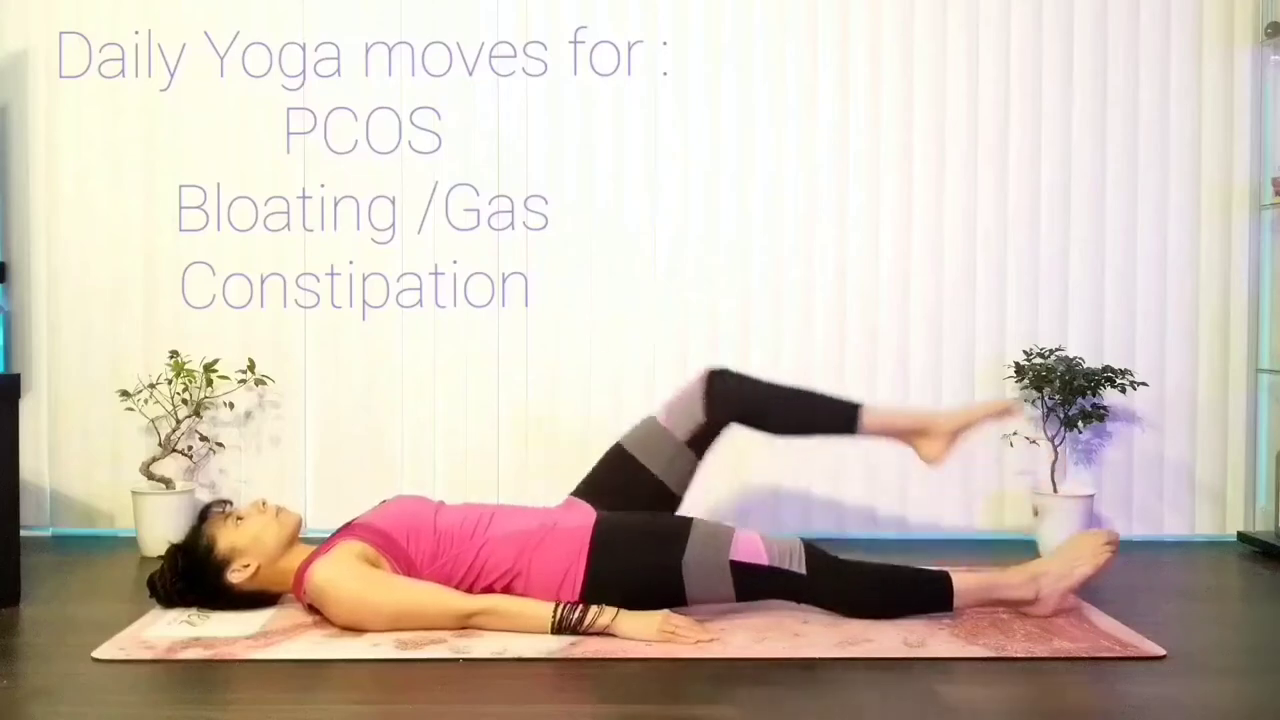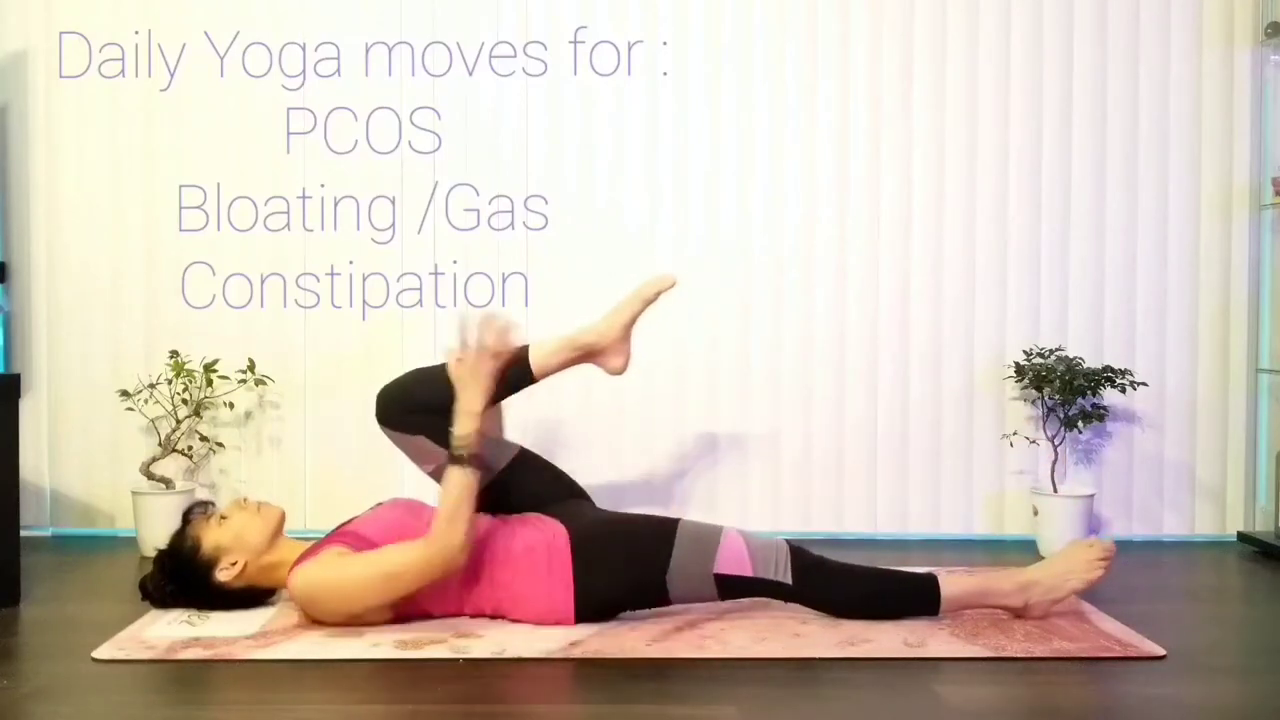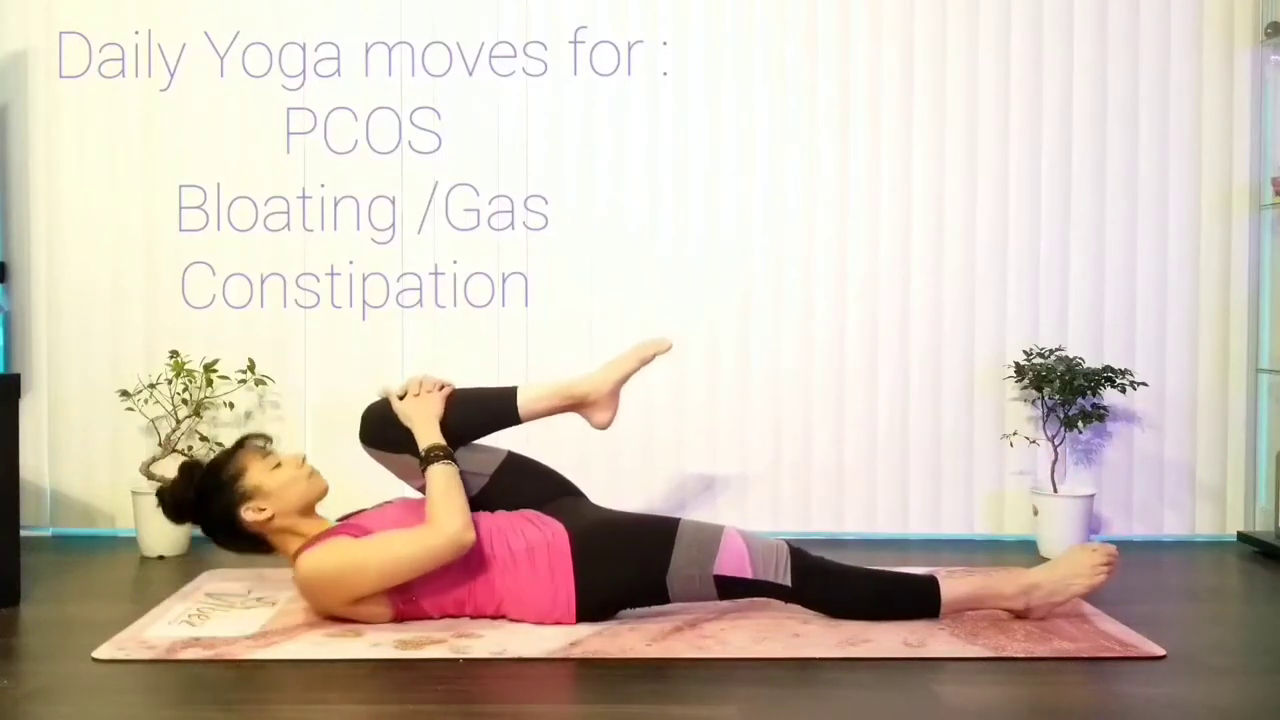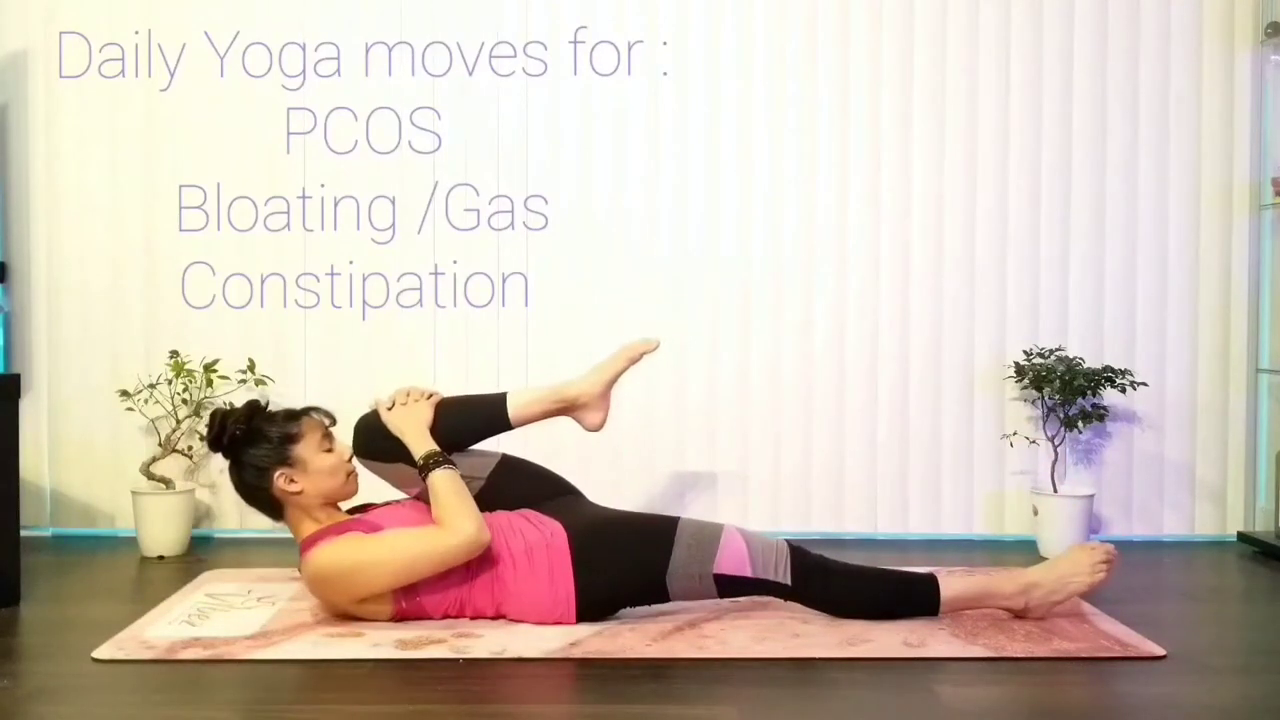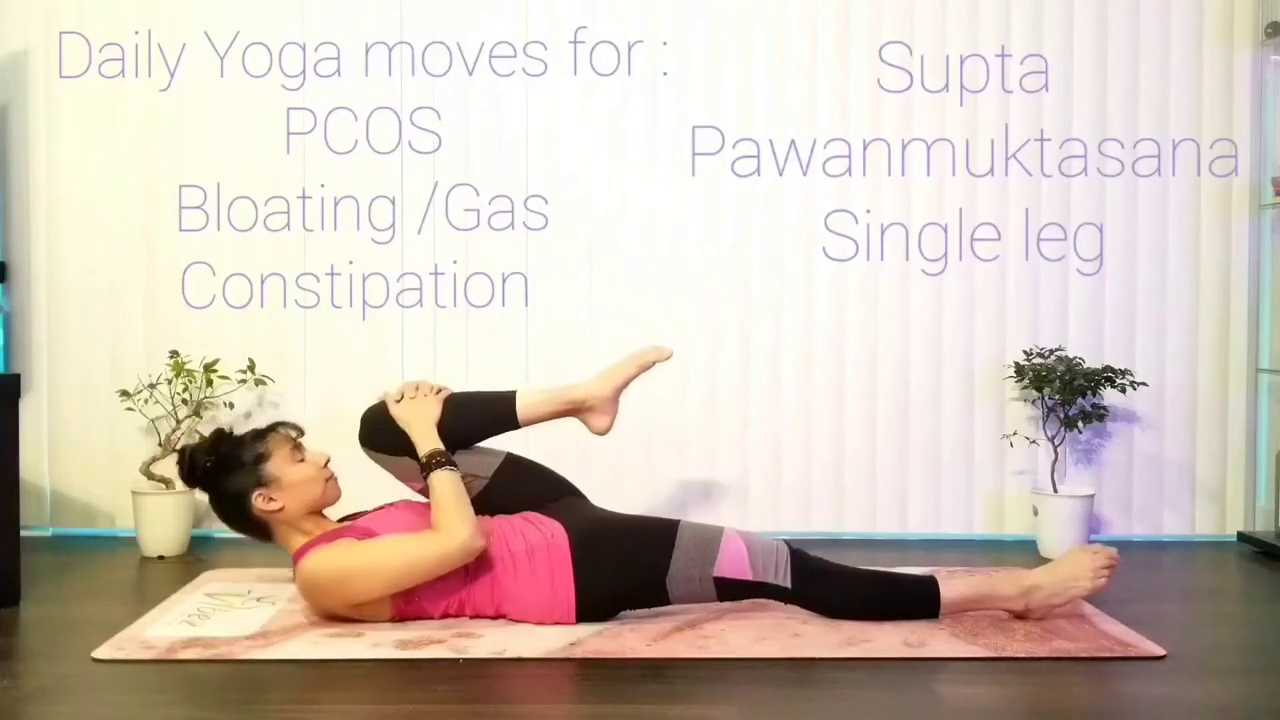
dt=1s
person 1, frame 1
left shoulder: (336, 552)
right shoulder: (331, 587)
right elbow: (470, 610)
right wrist: (615, 621)
left hip: (577, 529)
right hip: (587, 565)
left knee: (713, 394)
right knee: (801, 569)
left ankle: (909, 425)
right ankle: (1018, 586)
person 1, frame 2
left shoulder: (325, 556)
right shoulder: (318, 591)
right elbow: (454, 549)
left wrist: (459, 395)
right wrist: (475, 406)
left hip: (556, 532)
right hip: (570, 575)
left knee: (406, 404)
right knee: (790, 573)
left ankle: (584, 345)
right ankle: (1011, 588)
person 1, frame 3
left shoulder: (336, 542)
right shoulder: (321, 572)
left elbow: (440, 522)
right elbow: (455, 536)
left wrist: (417, 423)
right wrist: (431, 434)
left hip: (555, 531)
right hip: (571, 572)
left knee: (384, 420)
right knee: (783, 572)
left ankle: (579, 392)
right ankle: (1010, 589)
person 1, frame 4
left shoulder: (342, 531)
right shoulder: (331, 568)
left elbow: (409, 485)
right elbow: (467, 539)
left wrist: (406, 435)
right wrist: (424, 446)
left hip: (557, 532)
right hip: (570, 570)
right knee: (783, 568)
right ankle: (1009, 589)
person 1, frame 5
left shoulder: (332, 540)
right shoulder: (324, 574)
right elbow: (462, 543)
left wrist: (414, 431)
right wrist: (429, 443)
left hip: (552, 534)
right hip: (571, 572)
left knee: (385, 420)
right knee: (782, 572)
left ankle: (578, 396)
right ankle: (1012, 592)
